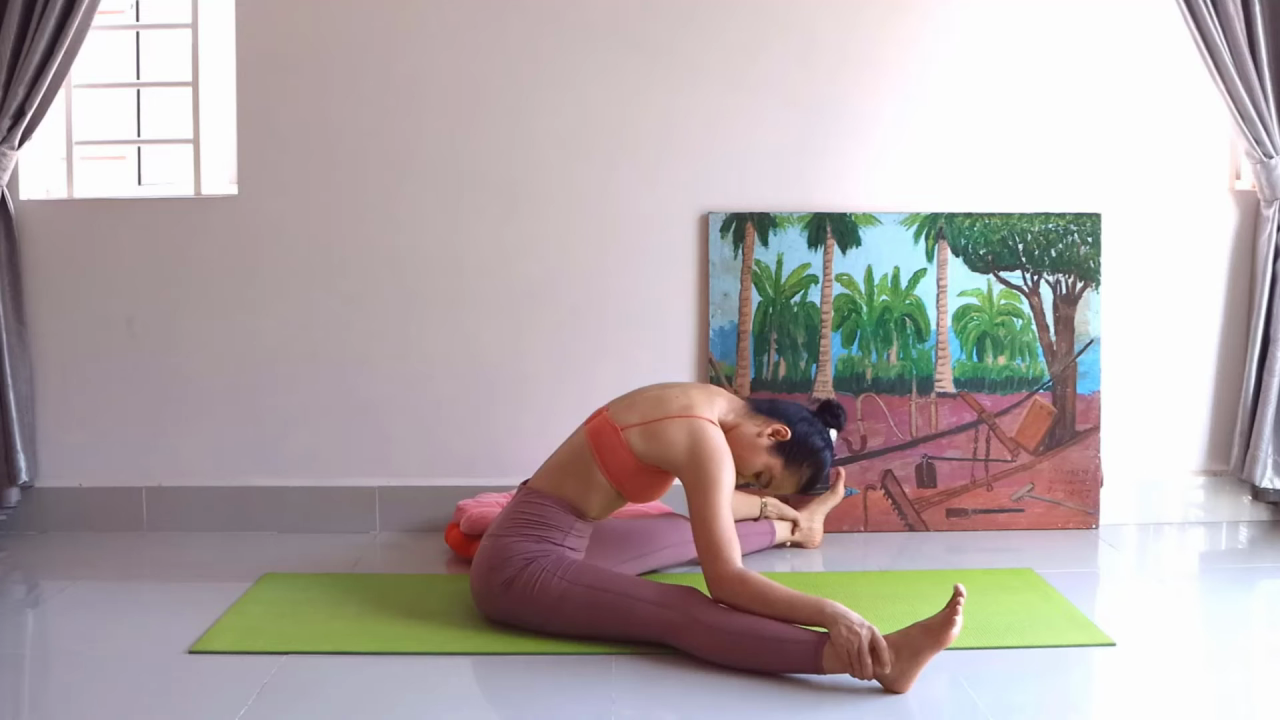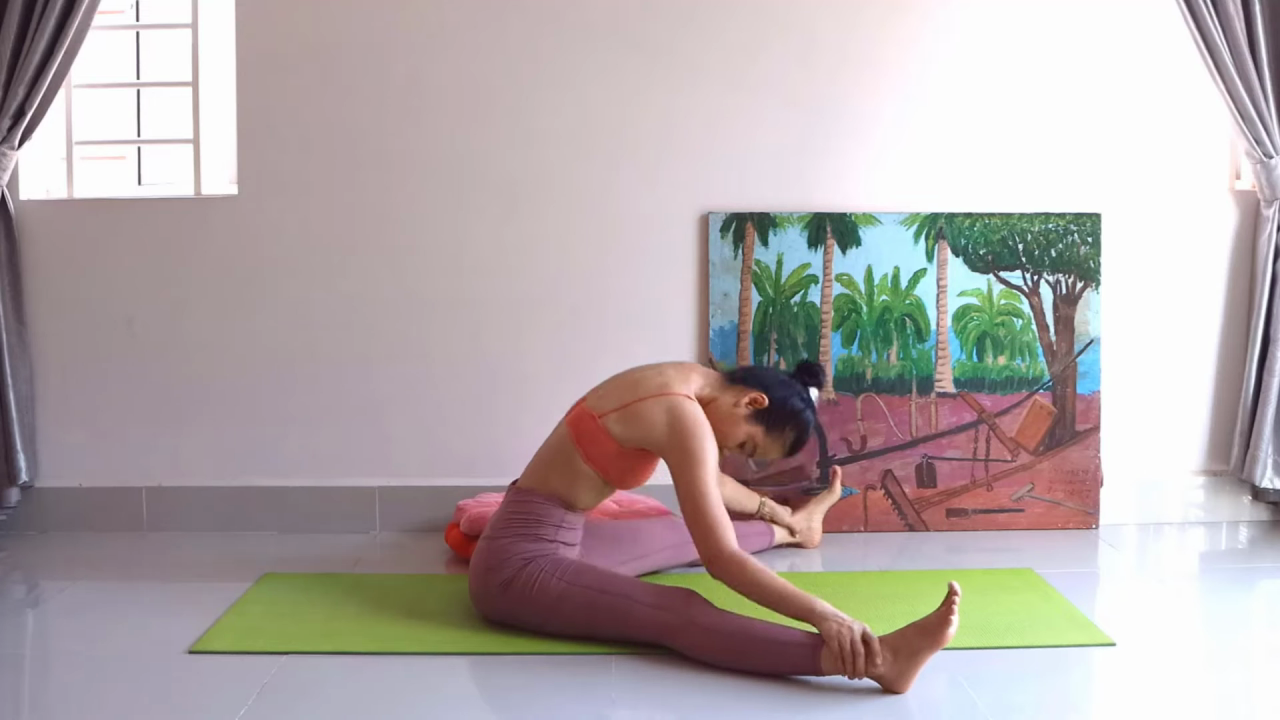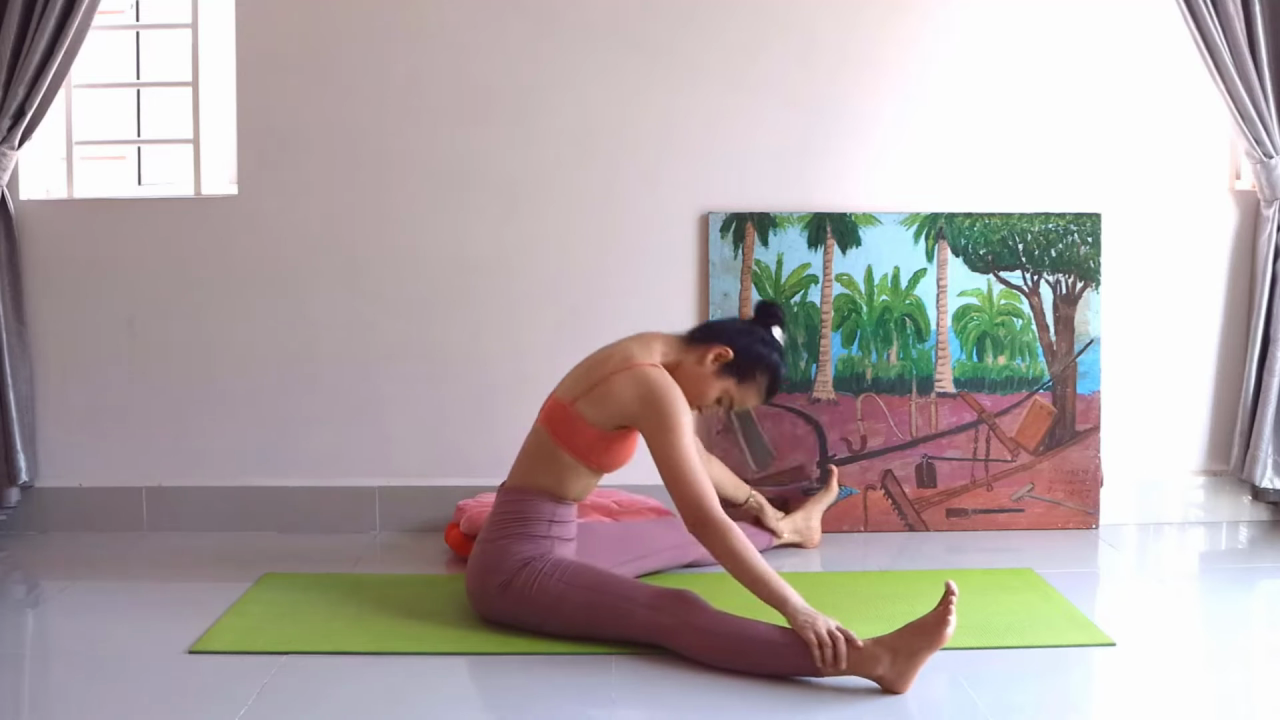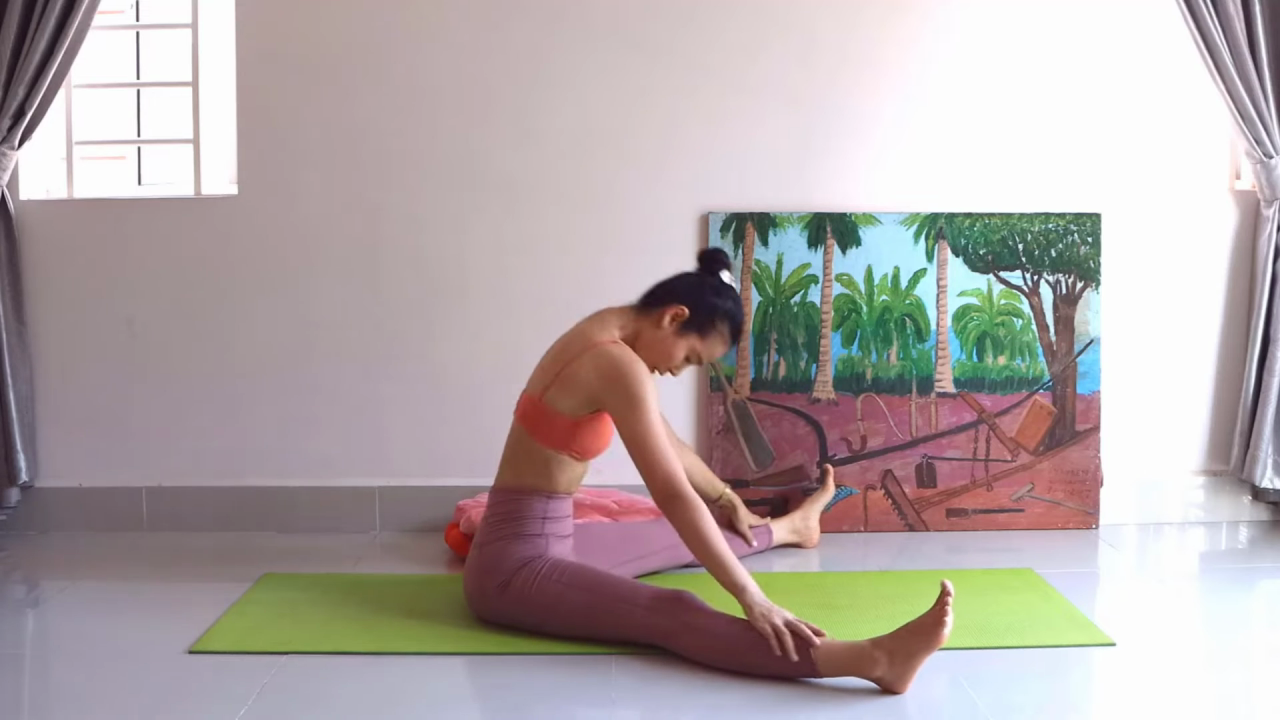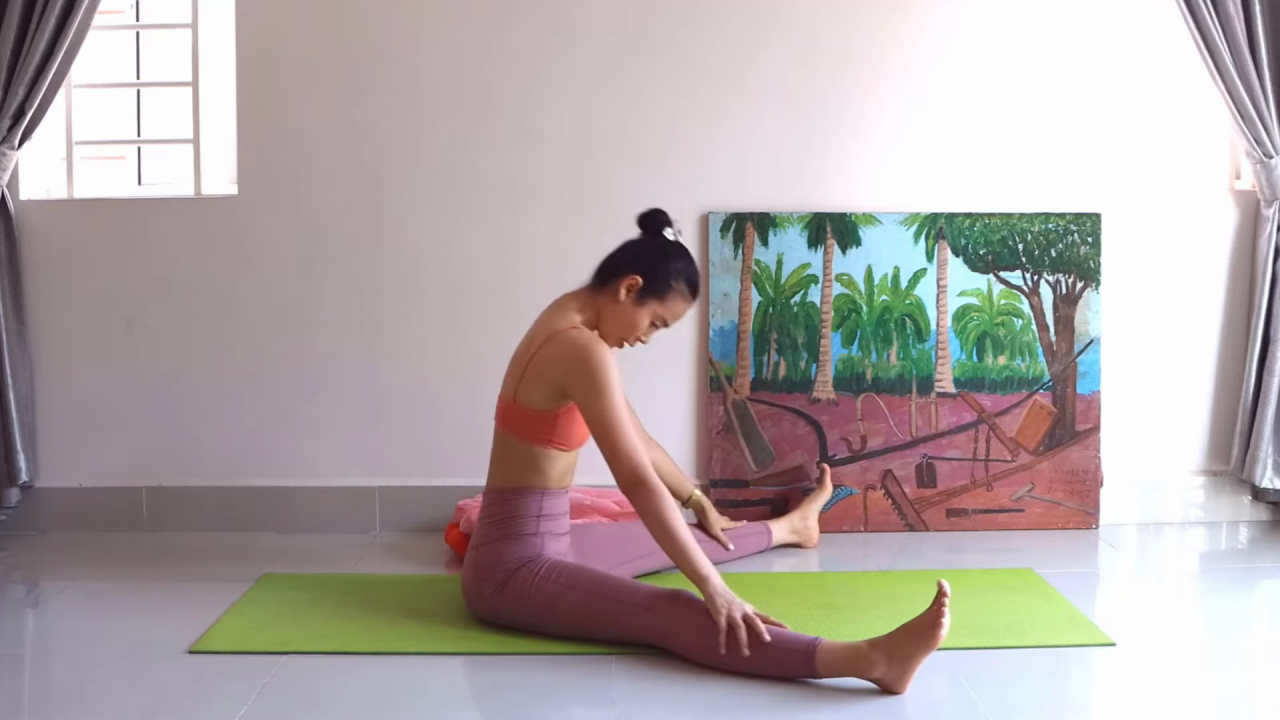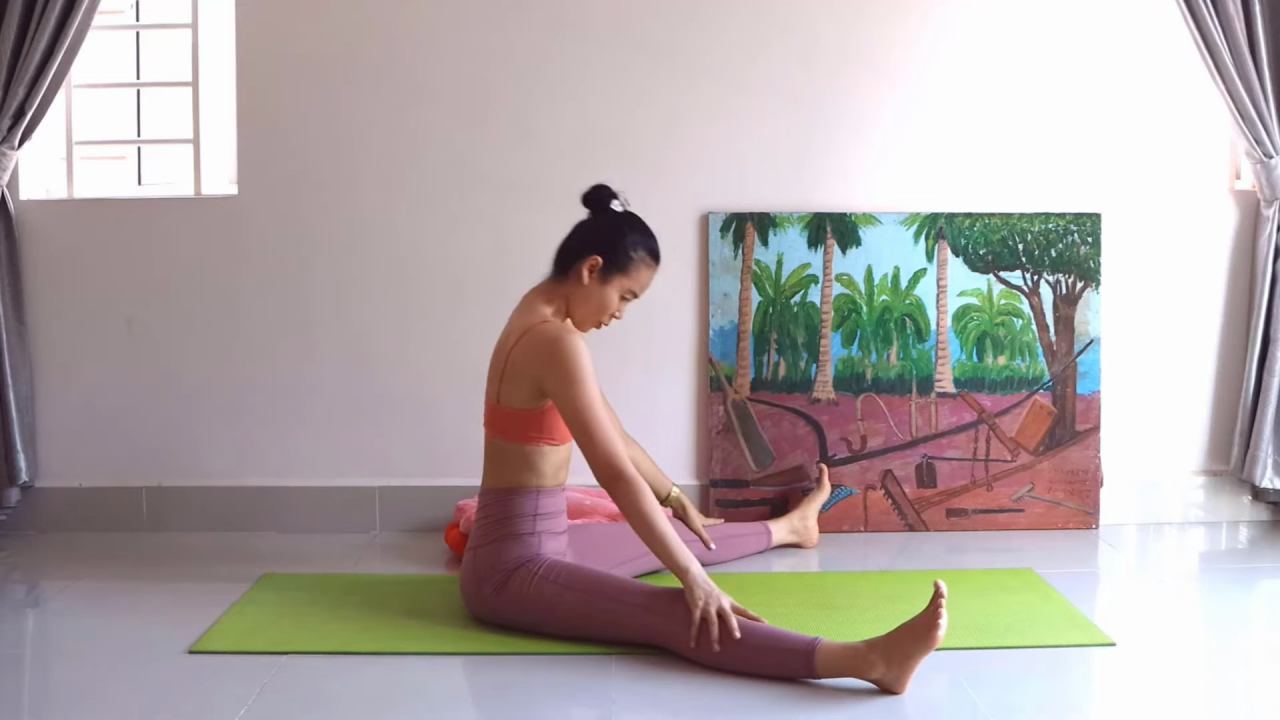
dt=0.2s
person 1, frame 1
left shoulder: (707, 403)
right shoulder: (708, 441)
left elbow: (710, 501)
right elbow: (726, 583)
left wrist: (768, 508)
right wrist: (832, 615)
left hip: (550, 541)
right hip: (520, 566)
left knee: (690, 532)
right knee: (681, 612)
left ankle: (791, 530)
right ankle: (880, 662)
person 1, frame 2
left shoulder: (687, 383)
right shoulder: (686, 417)
left elbow: (703, 482)
right elbow: (720, 560)
left wrist: (768, 511)
right wrist: (823, 615)
left hip: (549, 542)
right hip: (520, 564)
left knee: (686, 532)
right knee: (679, 612)
left ankle: (792, 530)
right ankle: (875, 663)
person 1, frame 3
left shoulder: (649, 356)
right shoulder: (656, 388)
left elbow: (691, 457)
right elbow: (707, 522)
left wrist: (755, 504)
right wrist: (797, 610)
left hip: (547, 541)
right hip: (518, 565)
left knee: (678, 536)
right knee: (676, 614)
left ankle: (789, 528)
right ankle: (870, 659)
person 1, frame 4
left shoulder: (607, 336)
right shoulder: (619, 366)
left elbow: (664, 444)
right elbow: (674, 496)
left wrist: (728, 501)
right wrist: (753, 599)
left hip: (546, 542)
right hip: (516, 567)
left knee: (680, 539)
right knee: (675, 614)
left ankle: (787, 527)
right ankle: (870, 660)
person 1, frame 5
left shoulder: (568, 325)
right shoulder: (583, 351)
left elbow: (634, 439)
right elbow: (638, 483)
left wrist: (698, 504)
right wrist: (713, 589)
left hip: (545, 541)
right hip: (514, 567)
left knee: (677, 539)
right knee: (675, 614)
left ankle: (787, 528)
right ankle: (869, 659)
person 1, frame 6
left shoulder: (539, 321)
right shoulder: (556, 342)
left elbow: (614, 437)
right elbow: (616, 475)
left wrist: (678, 501)
right wrist: (693, 578)
left hip: (543, 540)
right hip: (512, 568)
left knee: (673, 535)
right knee: (674, 614)
left ankle: (788, 527)
right ankle: (870, 661)
